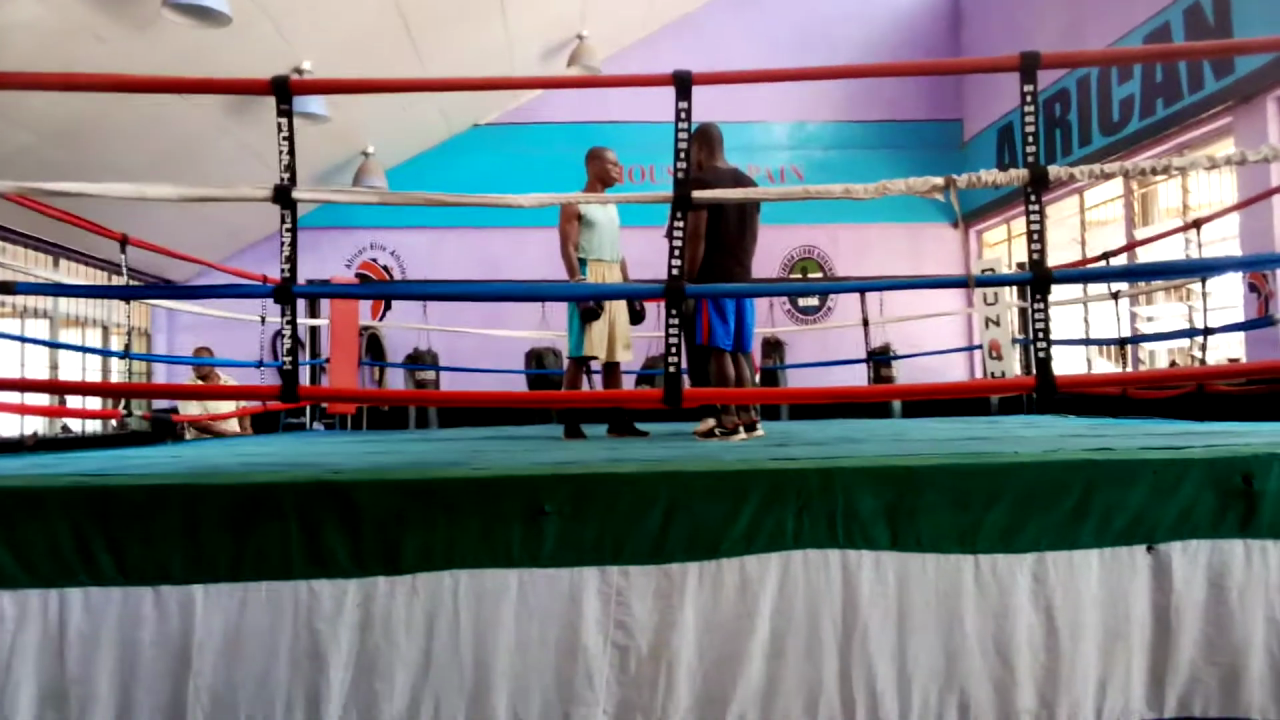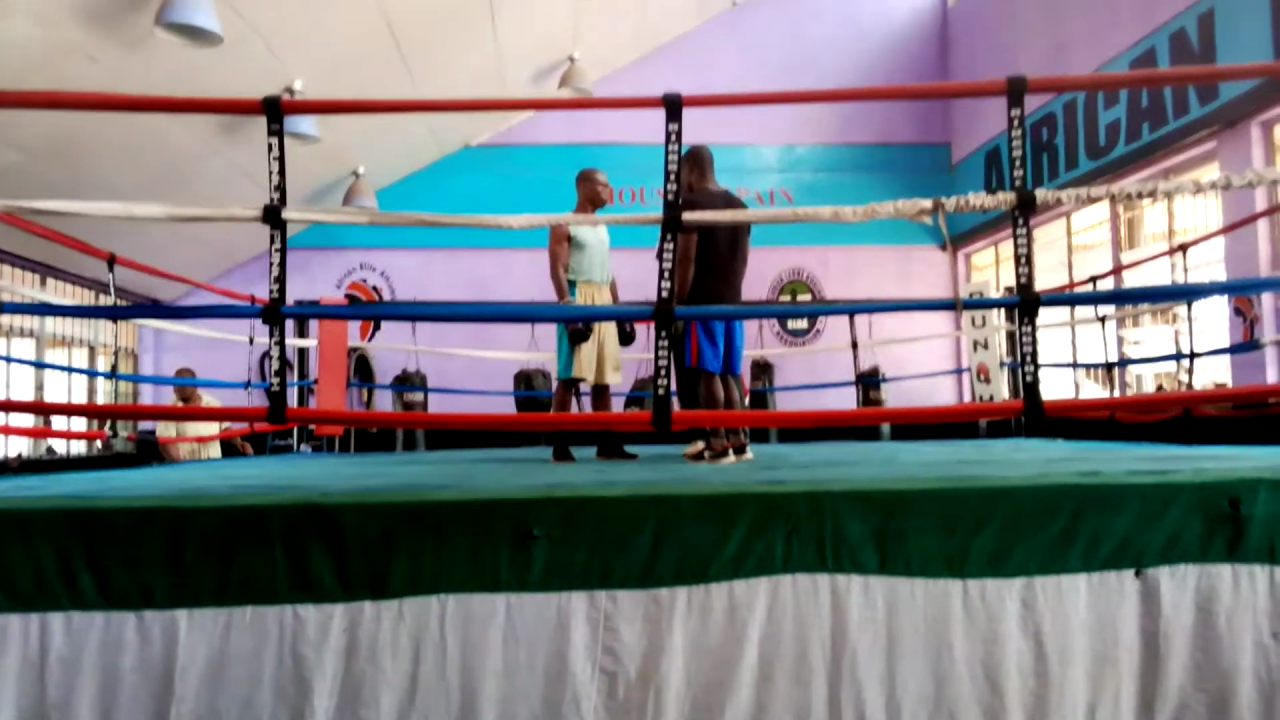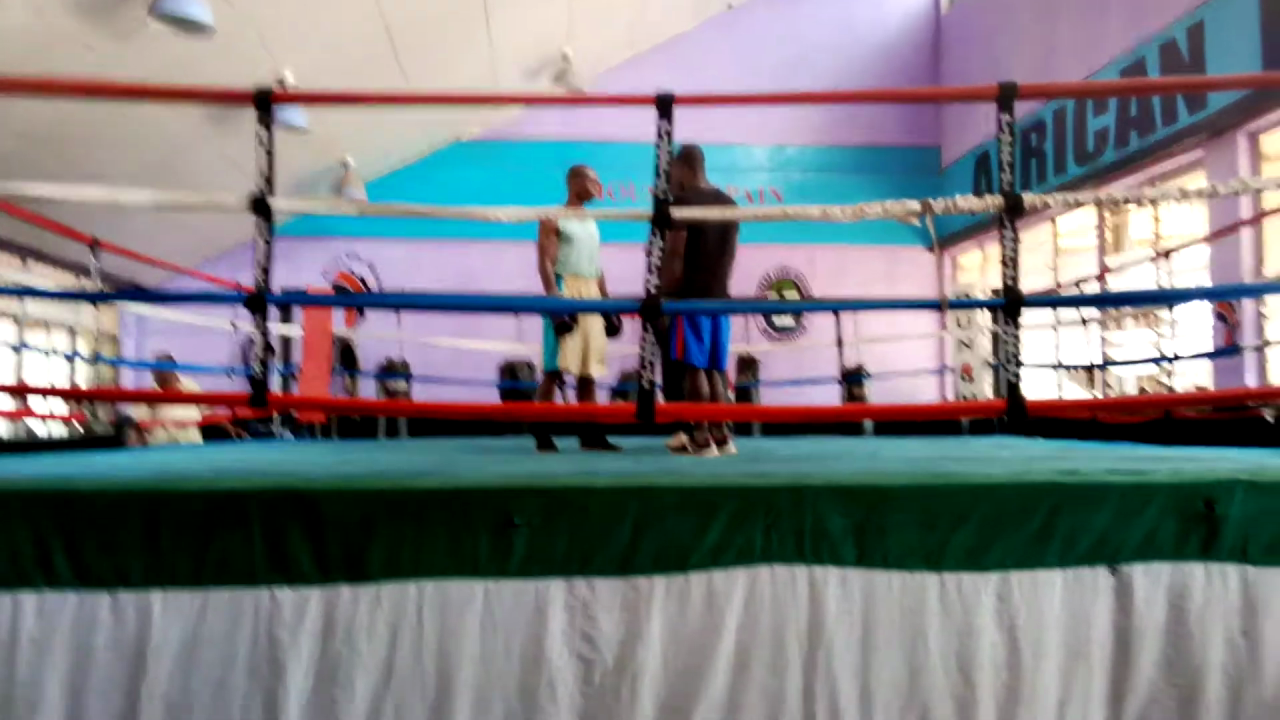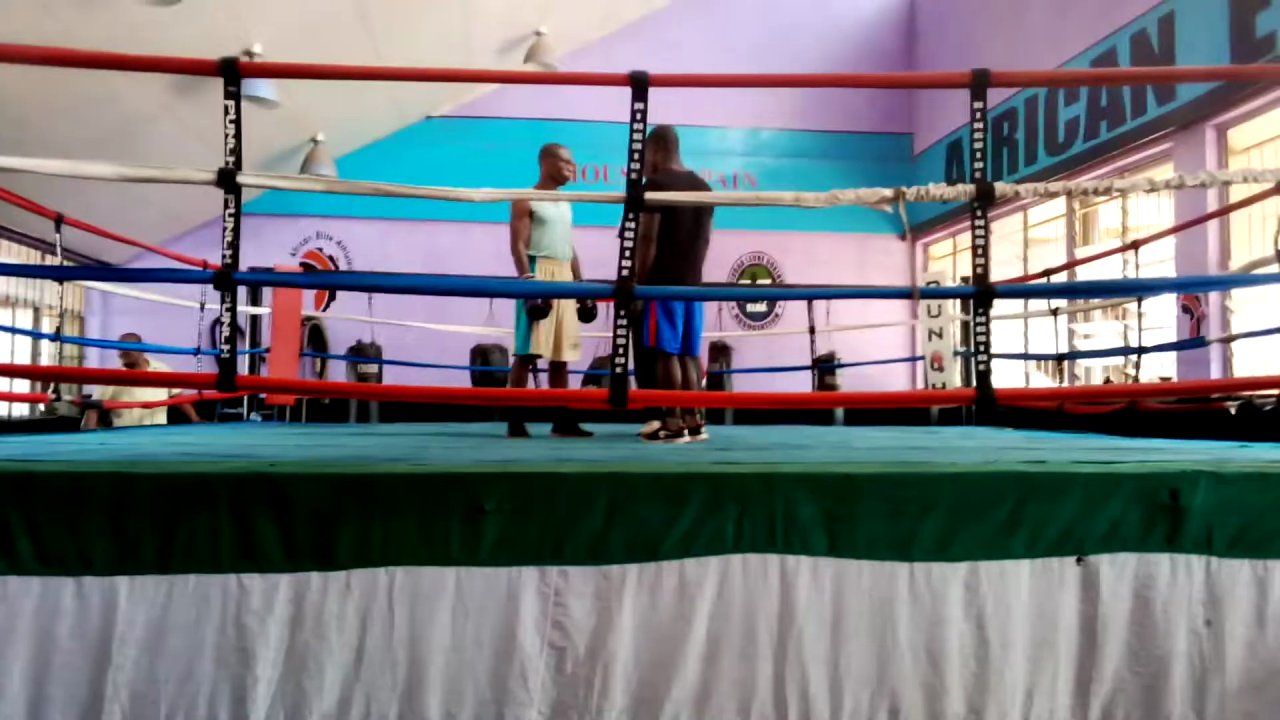
dt=0.2s
person 1, frame 1
left shoulder: (701, 182)
right shoulder: (748, 183)
left elbow: (696, 235)
left wrist: (688, 280)
left hip: (713, 279)
right hip: (742, 278)
left knee: (719, 350)
right knee: (739, 351)
left ankle: (729, 422)
right ankle: (749, 418)
person 1, frame 2
left shoulder: (692, 204)
right shoulder: (739, 205)
left elbow: (686, 258)
left wrist: (678, 302)
left hip: (703, 301)
right hip: (732, 300)
left knee: (708, 372)
right knee: (728, 373)
left ankle: (718, 444)
right ankle: (738, 441)
person 1, frame 3
left shoulder: (683, 201)
right shoulder: (728, 203)
left elbow: (675, 254)
left wrist: (665, 296)
left hip: (690, 296)
right hip: (718, 296)
left knee: (694, 366)
right knee: (713, 368)
left ankle: (701, 437)
right ankle: (721, 434)
person 1, frame 4
left shoulder: (656, 183)
right shoulder: (703, 187)
left elbow: (648, 238)
left wrist: (638, 281)
left hip: (663, 281)
right hip: (692, 281)
left knee: (666, 353)
right knee: (686, 355)
left ankle: (673, 425)
right ankle: (693, 421)
person 2, frame 1
left shoulder: (612, 207)
right shoulder: (575, 204)
right elbow: (568, 248)
left wrist: (628, 285)
right wrist: (579, 284)
left hip: (614, 281)
right hip: (589, 277)
left knee: (615, 354)
right knee: (581, 353)
left ankle: (618, 420)
right ankle: (571, 422)
person 2, frame 2
left shoulder: (603, 228)
right shoulder: (565, 225)
right elbow: (557, 269)
right wrist: (568, 306)
left hip: (604, 302)
right hip: (578, 299)
left knee: (604, 376)
right knee: (570, 375)
left ankle: (607, 443)
right ankle: (560, 445)
person 2, frame 3
left shoulder: (592, 224)
right shoulder: (554, 220)
right elbow: (545, 262)
left wrist: (607, 301)
right wrist: (555, 299)
left hip: (591, 295)
right hip: (566, 291)
left knee: (589, 368)
right knee: (555, 367)
left ankle: (590, 433)
right ankle: (543, 434)
person 2, frame 4
left shoulder: (565, 205)
right shoulder: (527, 200)
right elbow: (518, 244)
left wrist: (580, 284)
right wrist: (528, 282)
left hip: (564, 279)
right hip: (539, 275)
left knee: (562, 354)
right knee: (527, 351)
left ankle: (562, 419)
right ankle: (515, 420)
